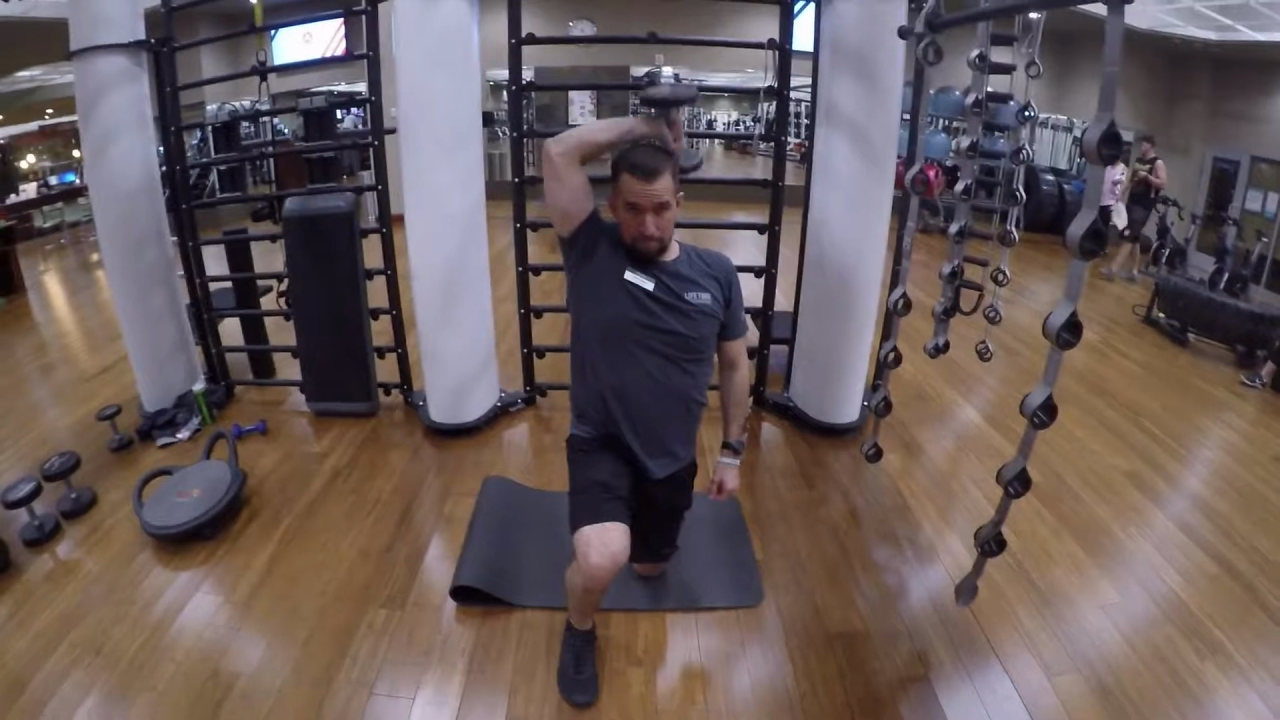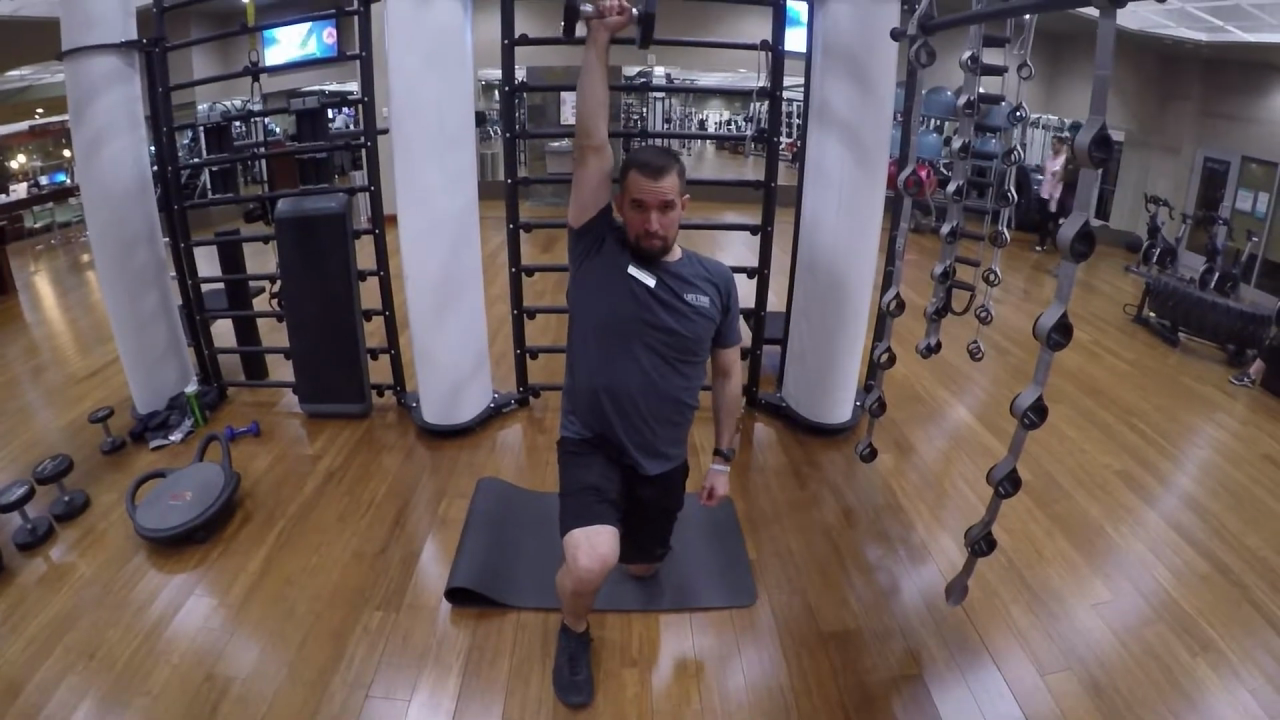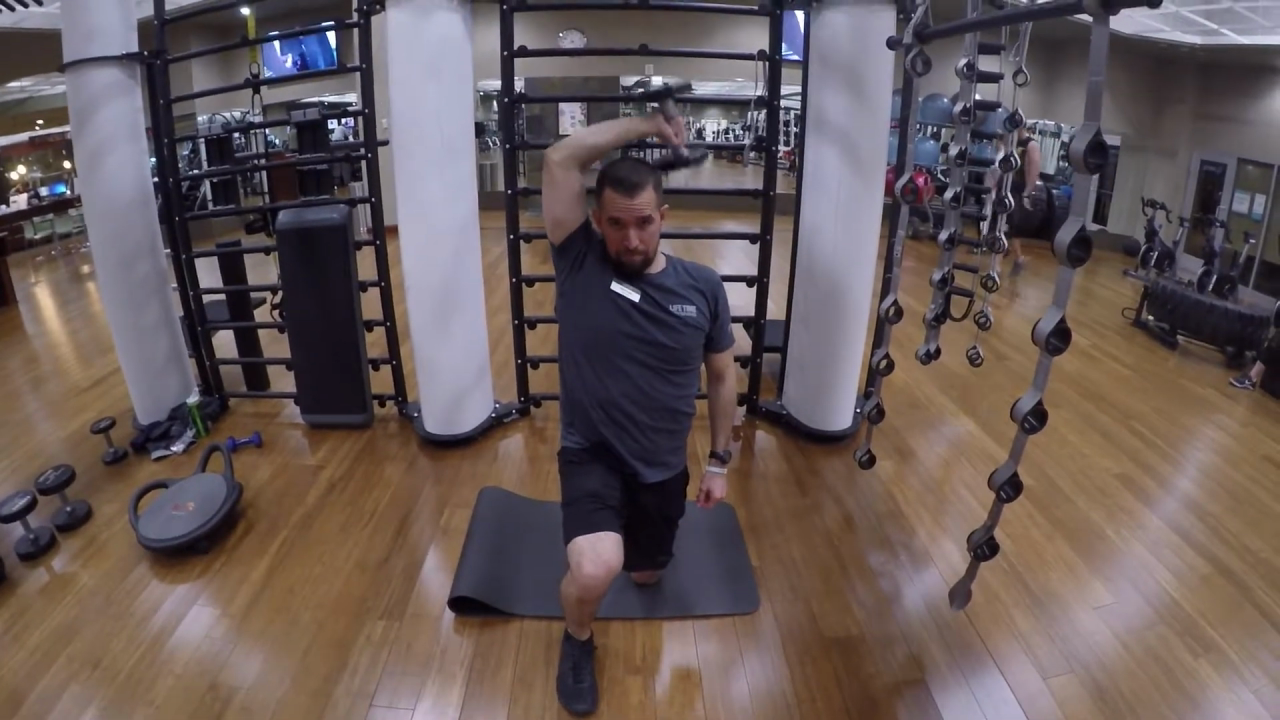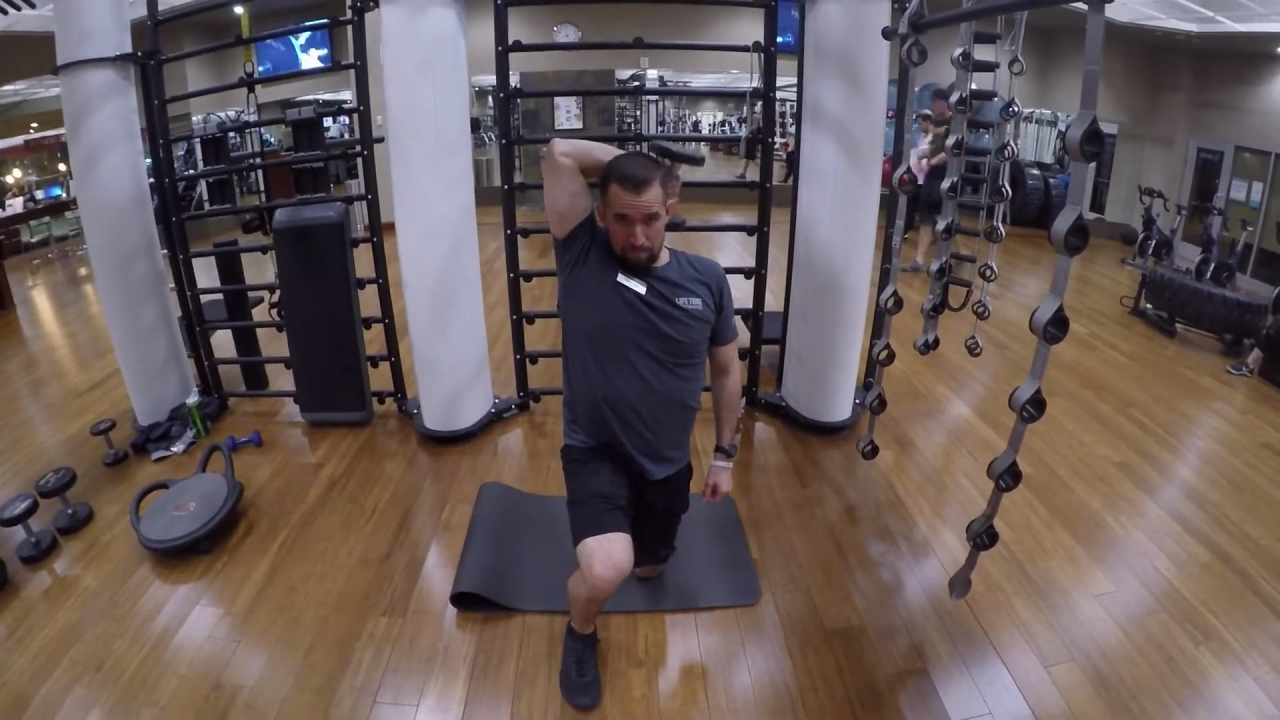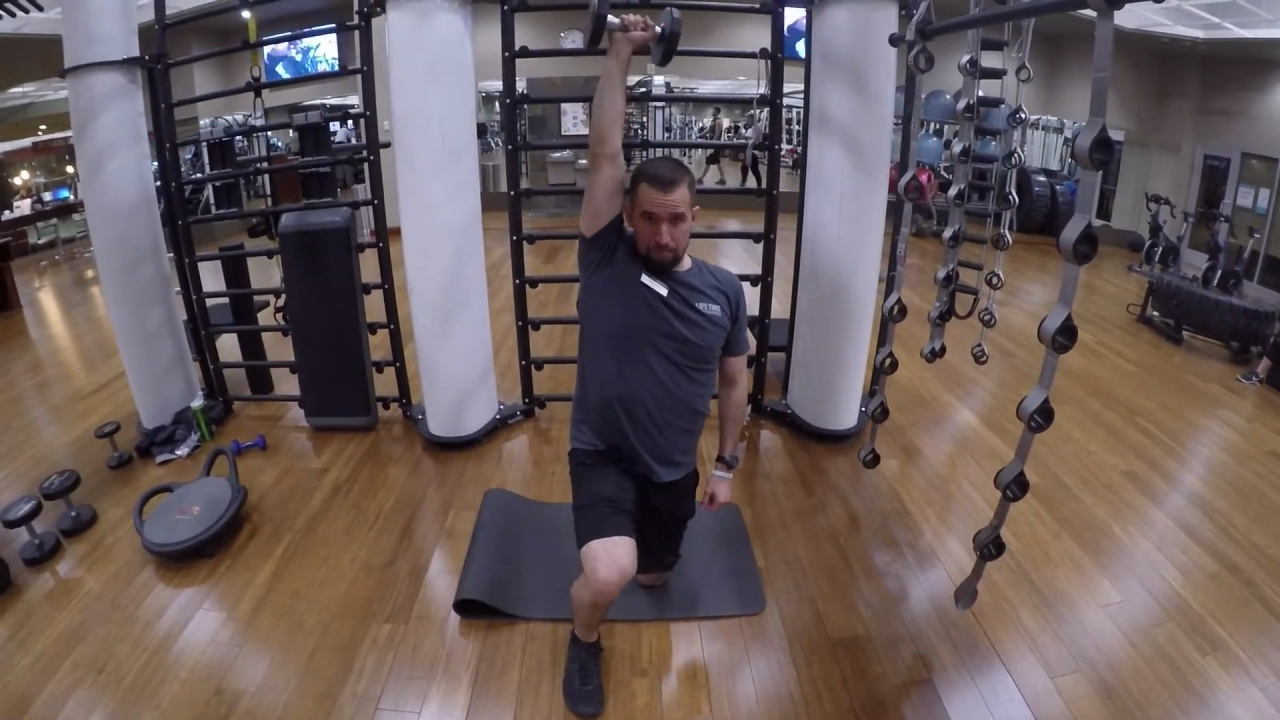
dt=1s
person 1, frame 1
left shoulder: (715, 272)
right shoulder: (592, 249)
left elbow: (735, 365)
right elbow: (557, 153)
left wrist: (732, 451)
right wrist: (643, 126)
left hip: (673, 456)
right hip: (600, 445)
left knee: (649, 567)
right knee: (600, 562)
left ankle: (644, 528)
right ankle: (579, 631)
person 1, frame 2
left shoulder: (715, 281)
right shoulder: (597, 250)
left elbow: (728, 375)
right elbow: (592, 146)
left wrist: (722, 459)
left hip: (663, 459)
right hip: (590, 445)
left knee: (643, 568)
right knee: (590, 565)
left ankle: (633, 528)
right ankle: (573, 633)
person 1, frame 3
left shoulder: (702, 286)
right shoulder: (579, 262)
left elbow: (722, 376)
right elbow: (558, 160)
left wrist: (718, 462)
right wrist: (646, 125)
left hip: (664, 467)
right hip: (591, 456)
left knee: (645, 575)
right knee: (594, 572)
left ankle: (634, 539)
right ankle: (577, 641)
person 1, frame 4
left shoulder: (706, 279)
right shoulder: (583, 257)
left elbow: (726, 370)
right elbow: (559, 154)
left wrist: (724, 456)
right wrist: (630, 163)
left hip: (668, 462)
right hip: (595, 453)
left knee: (648, 568)
right knee: (604, 572)
left ankle: (636, 536)
right ankle: (580, 634)
person 1, frame 5
left shoulder: (723, 290)
right shoulder: (607, 259)
left elbow: (733, 383)
right elbow: (605, 155)
left wrist: (725, 466)
right wrist: (619, 50)
left hip: (674, 469)
right hip: (602, 456)
left knee: (652, 576)
right knee: (609, 574)
left ankle: (643, 536)
right ankle: (583, 642)
